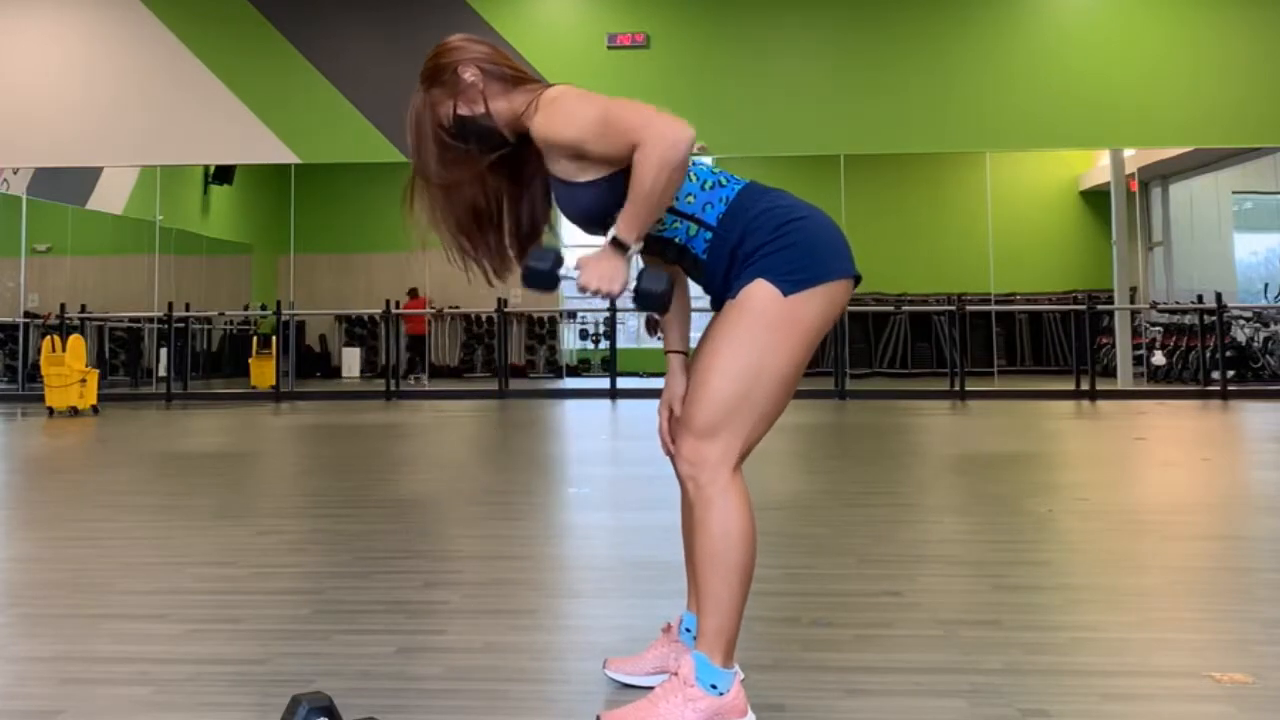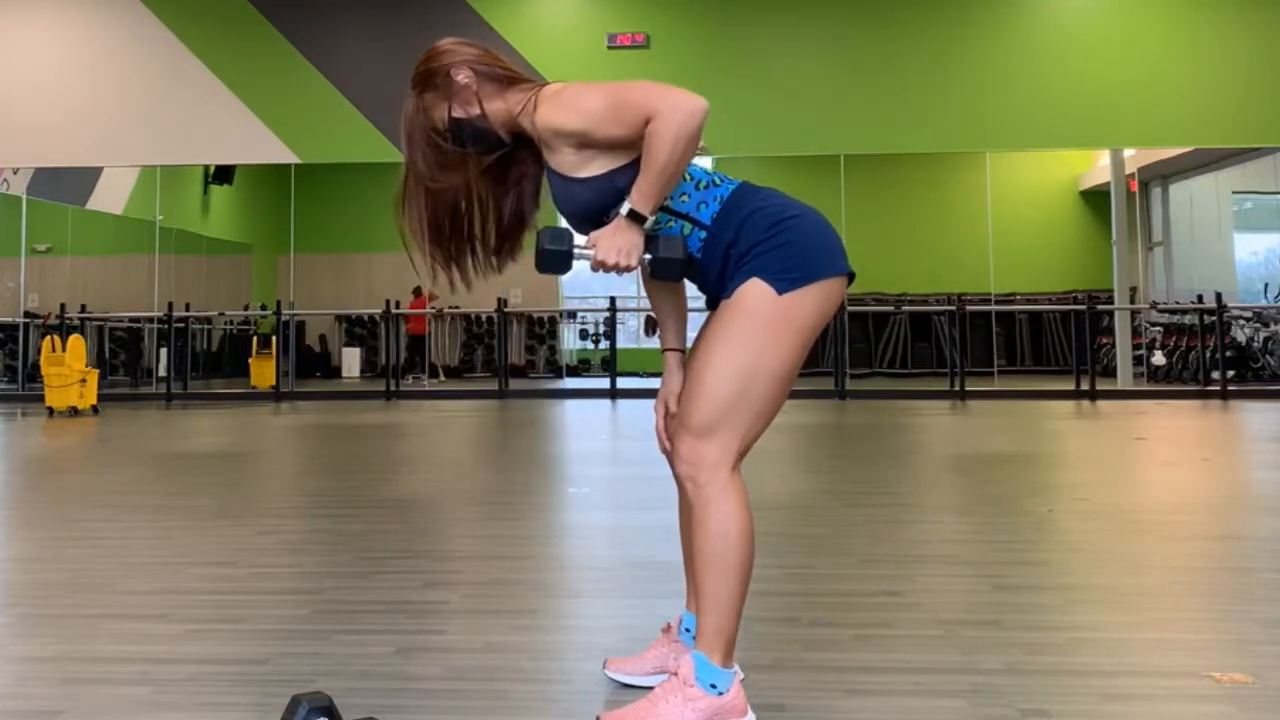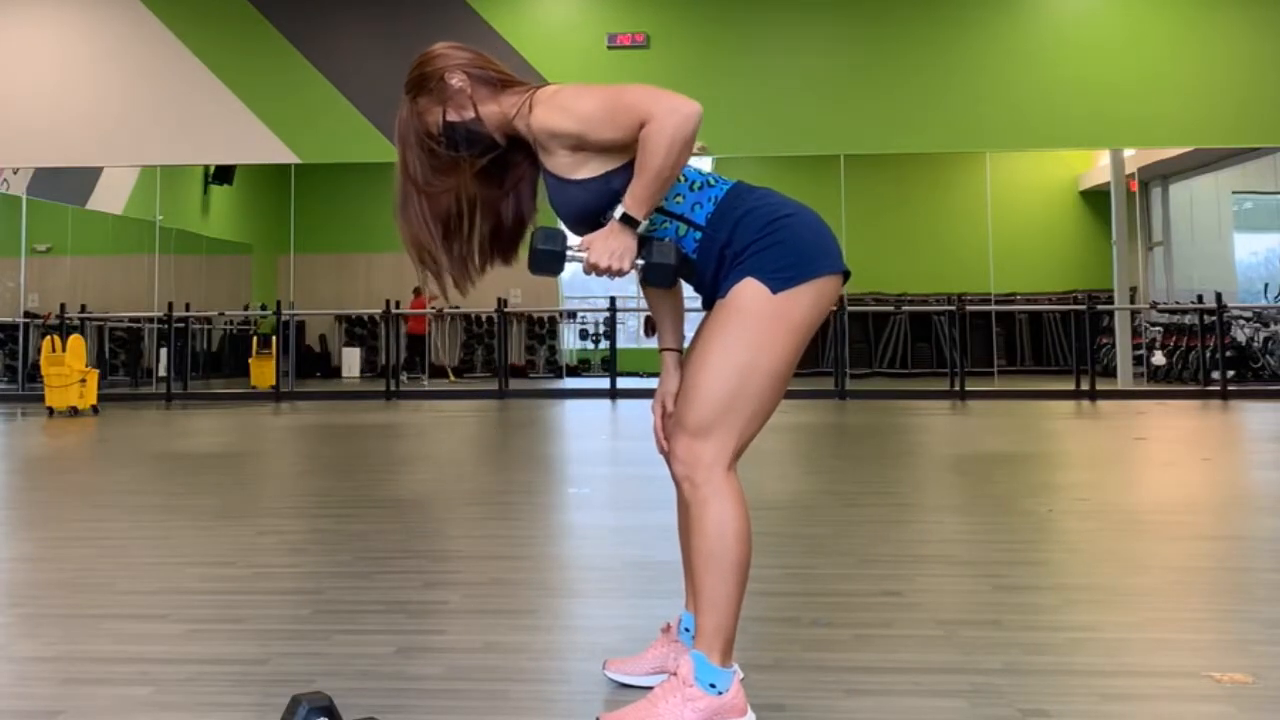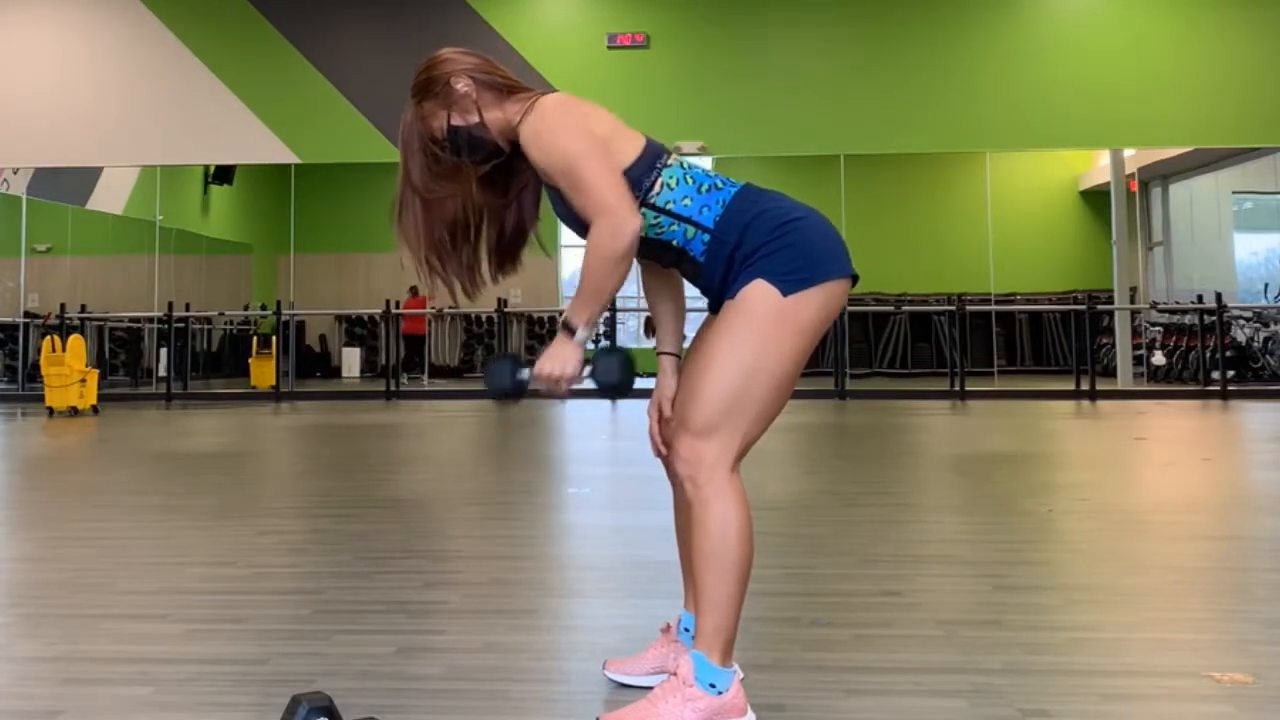
dt=0.3s
person 1, frame 1
left shoulder: (552, 115)
right shoulder: (544, 145)
left elbow: (669, 142)
right elbow: (665, 245)
left wrist: (617, 248)
right wrist: (677, 363)
left hip: (786, 255)
right hip: (779, 258)
left knee: (706, 456)
right knee: (695, 452)
right ankle: (693, 638)
person 1, frame 2
left shoulder: (556, 112)
right shoulder: (541, 146)
left elbow: (683, 109)
right elbow: (662, 246)
left wrist: (631, 222)
right wrist: (674, 362)
left hip: (781, 253)
right hip: (772, 258)
left knee: (703, 455)
right knee: (692, 451)
right ankle: (694, 638)
person 1, frame 3
left shoulder: (550, 112)
right shoulder: (538, 146)
left elbow: (679, 114)
left wrist: (622, 225)
right wrist: (672, 363)
left hip: (777, 252)
right hip: (768, 257)
left knee: (700, 454)
right knee: (687, 450)
right ankle: (694, 638)
person 1, frame 4
left shoulder: (545, 122)
right shoulder: (539, 148)
left elbow: (622, 229)
right elbow: (657, 244)
left wrist: (571, 335)
right wrist: (669, 362)
left hip: (785, 256)
right hip: (776, 261)
left knee: (702, 454)
right knee: (685, 449)
right ankle: (694, 638)
